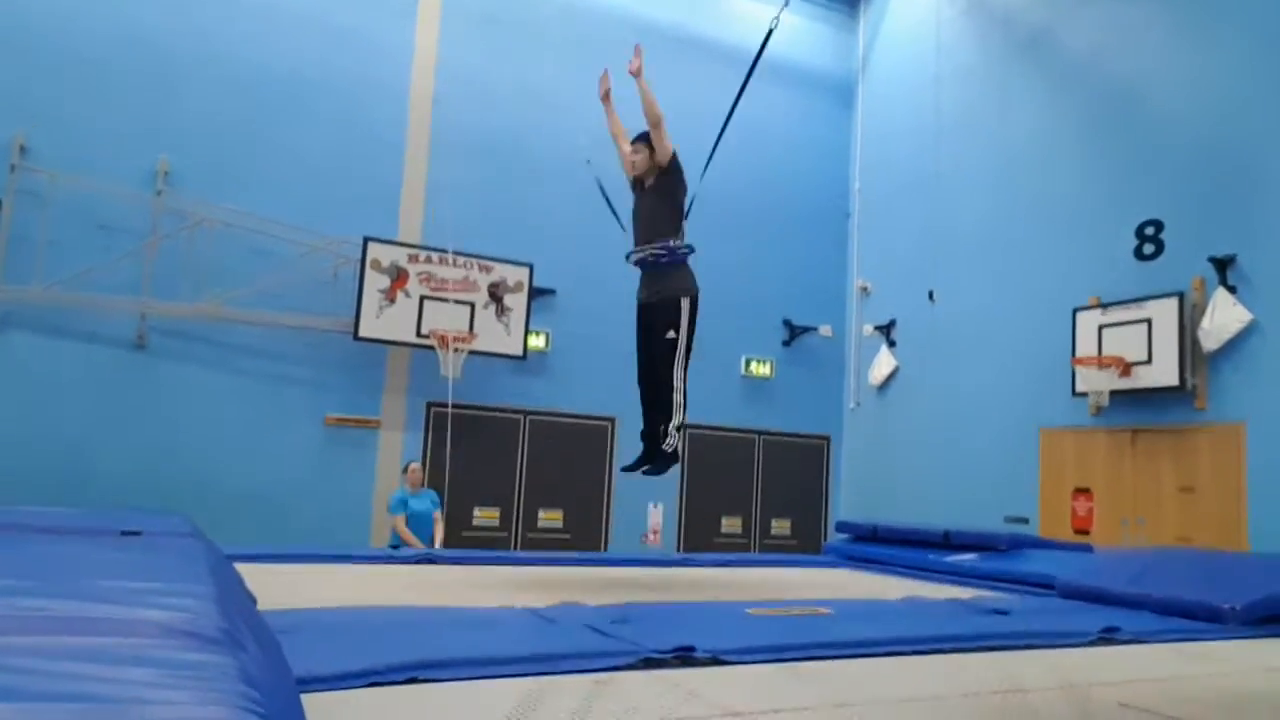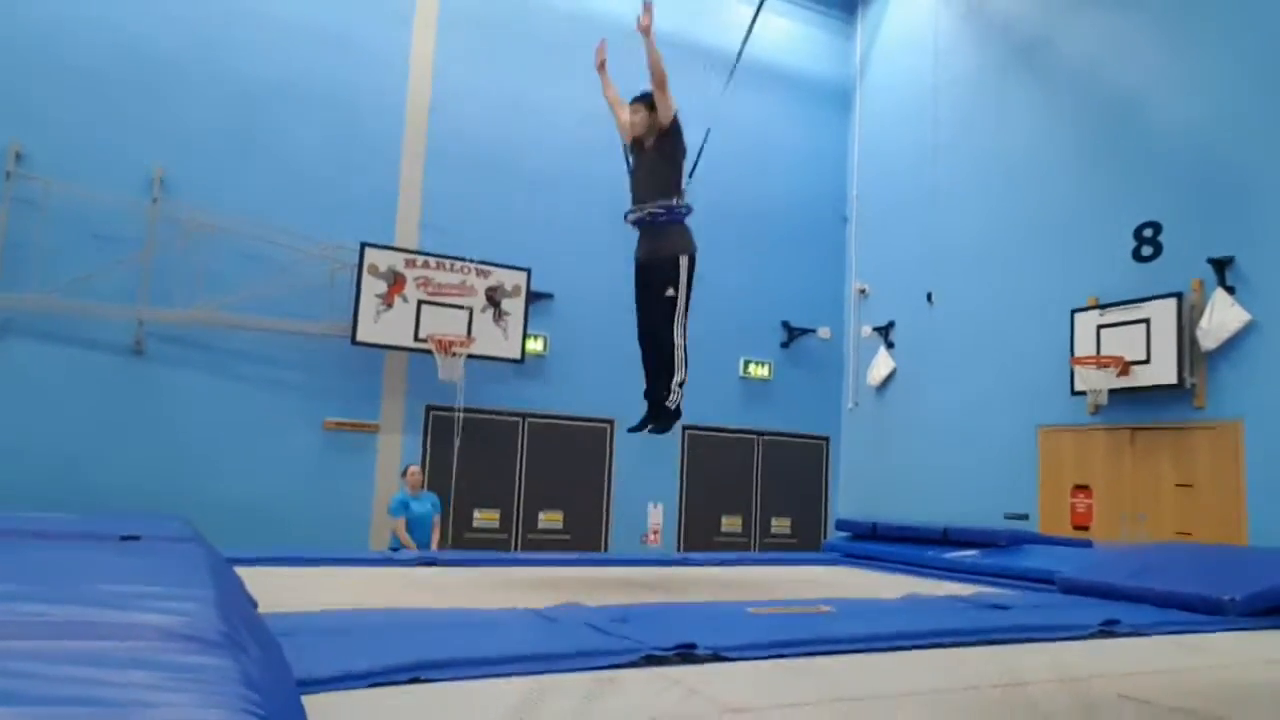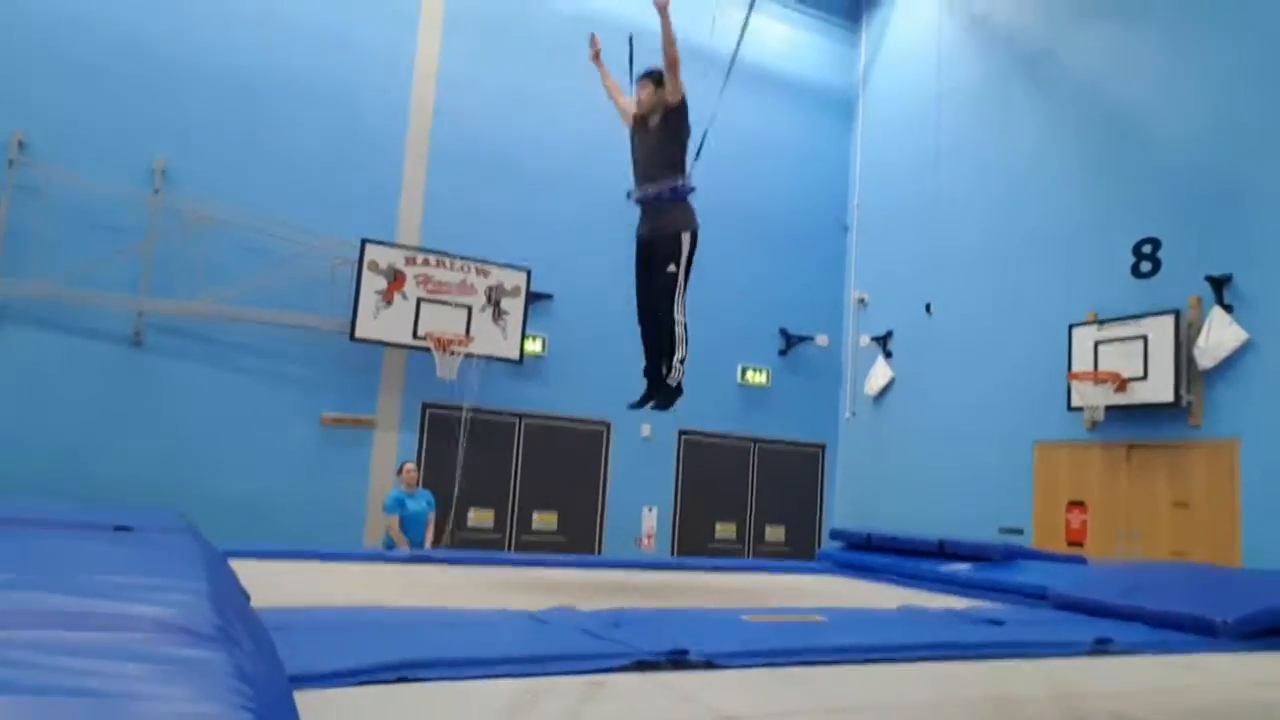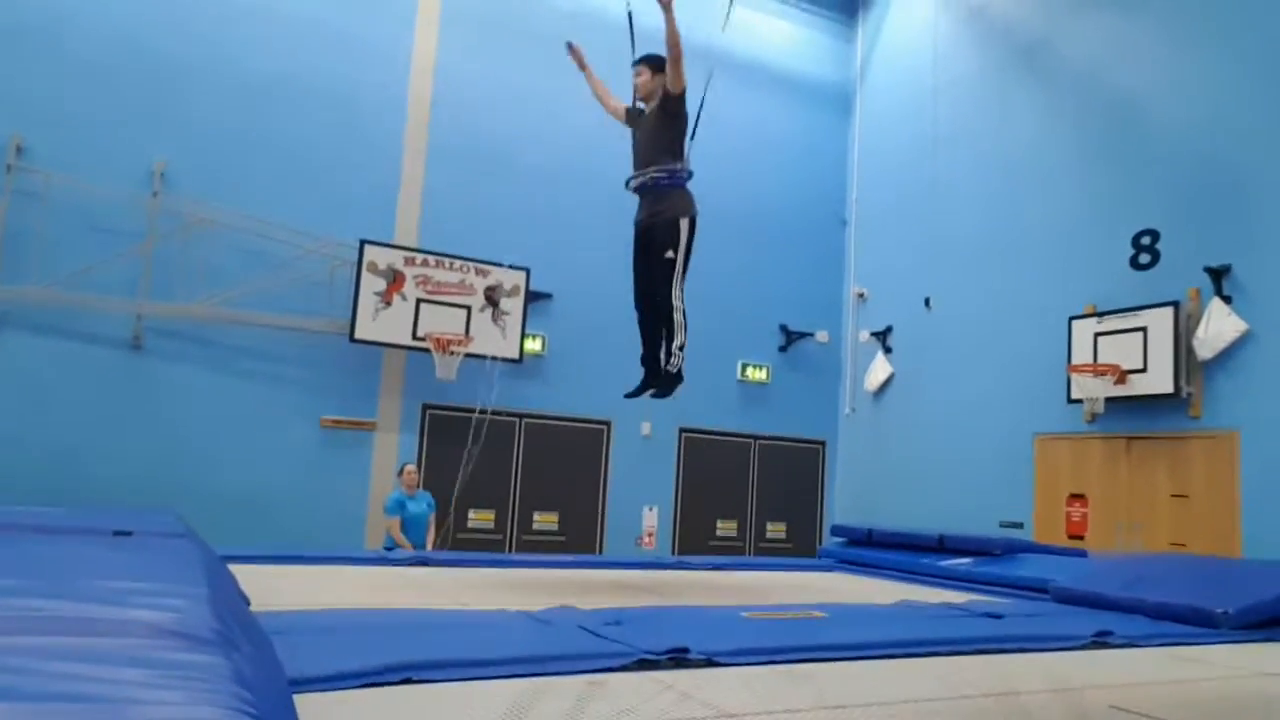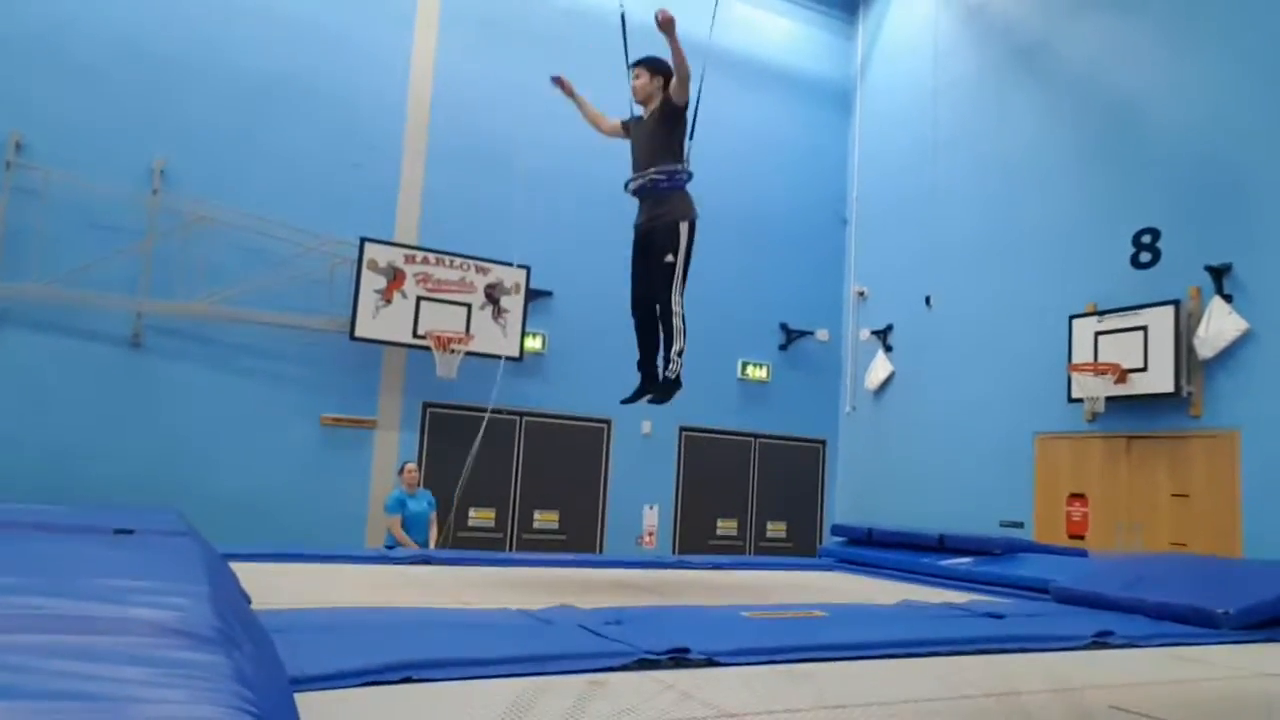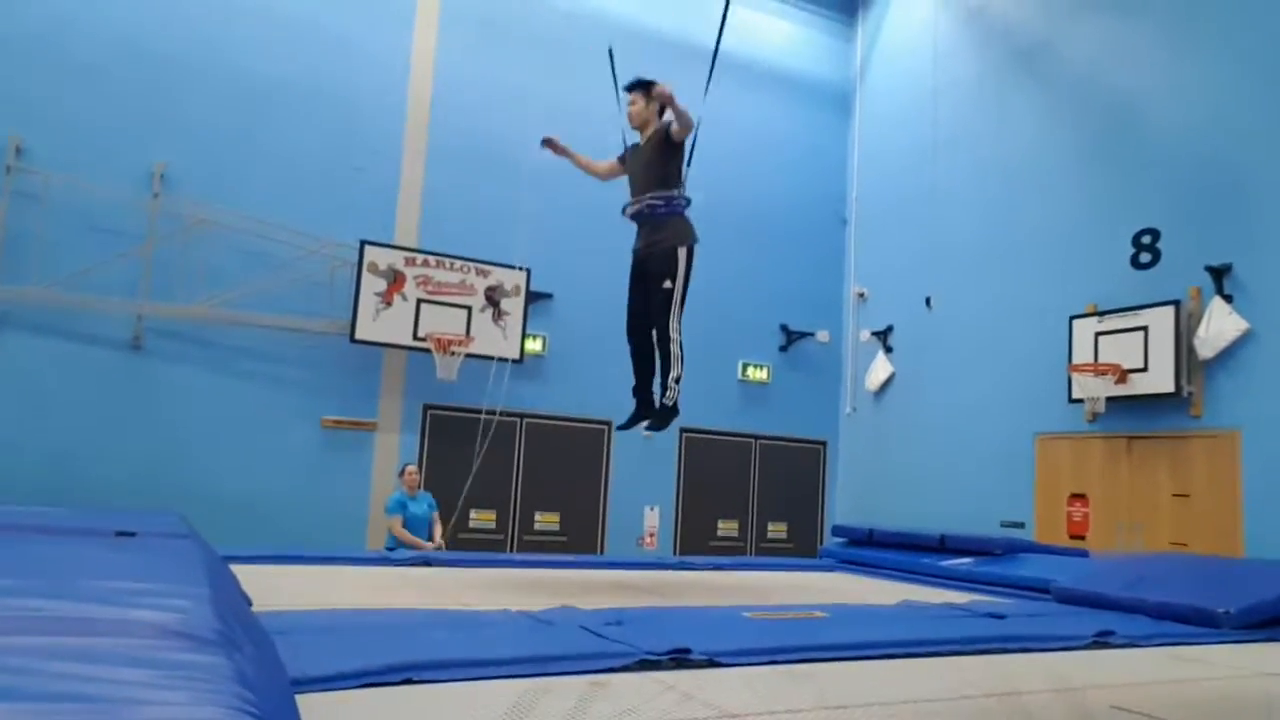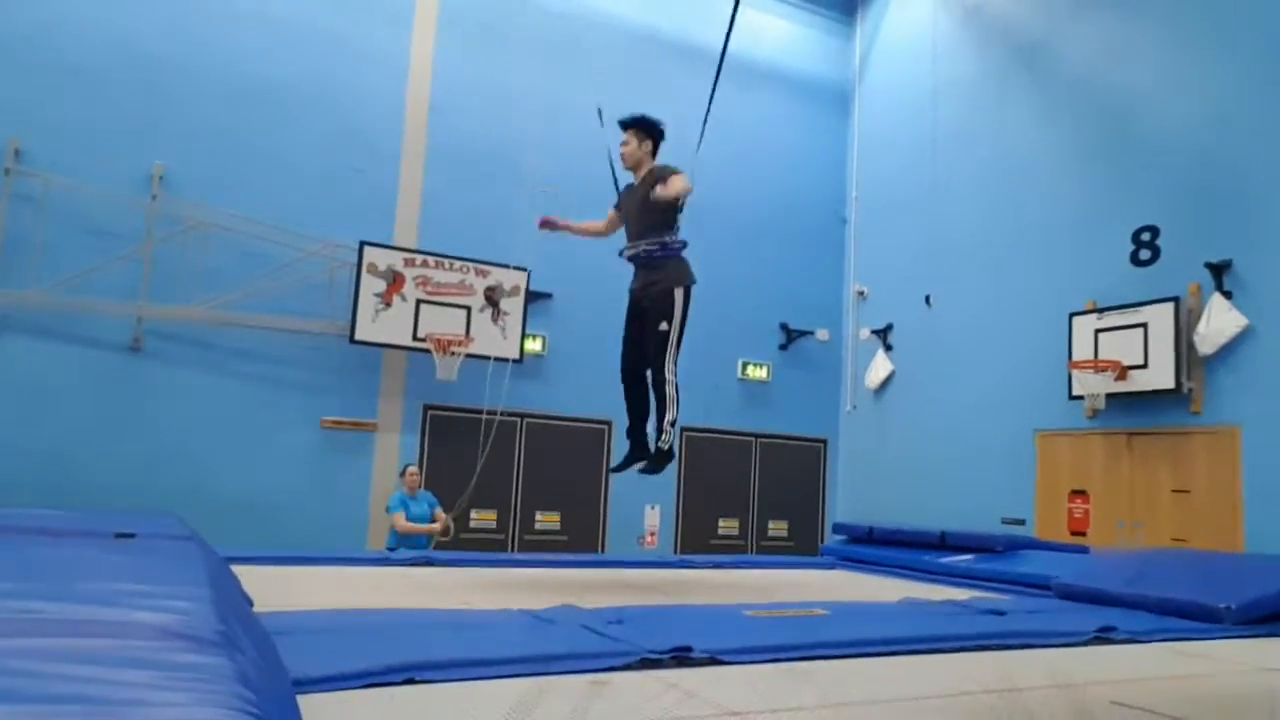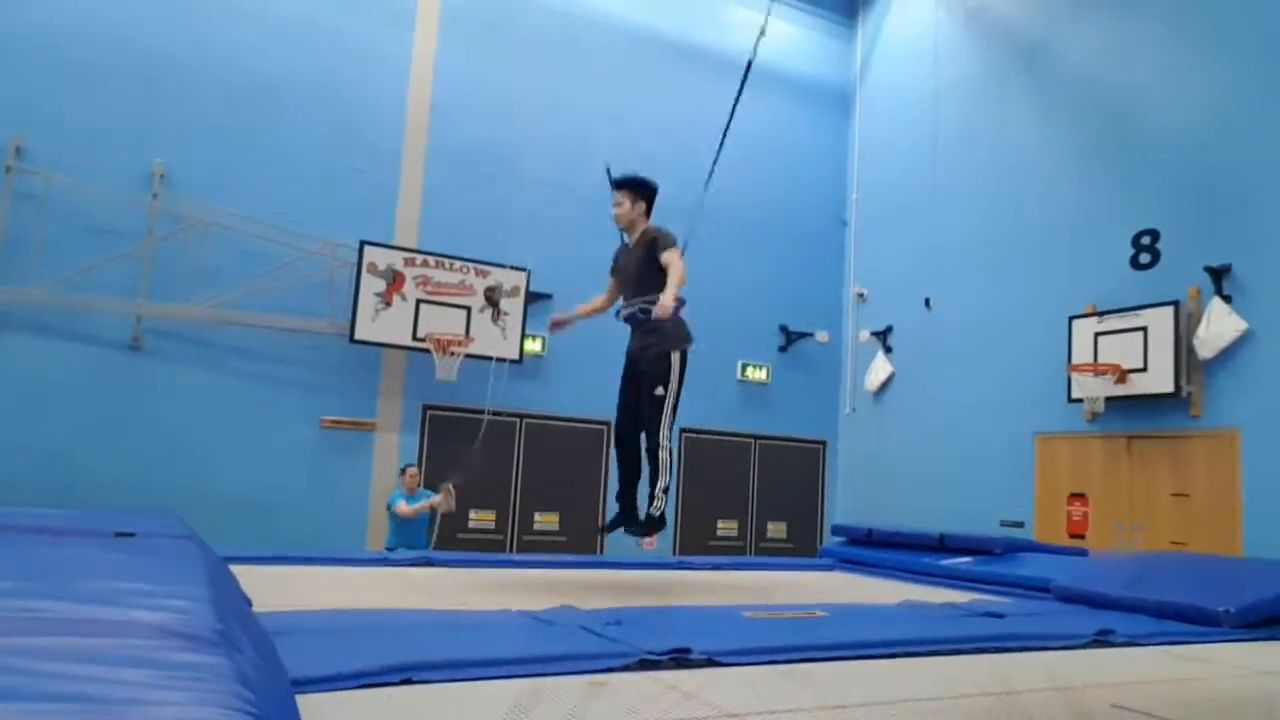
dt=0.1s
person 1, frame 1
left shoulder: (671, 180)
right shoulder: (640, 187)
left elbow: (658, 123)
right elbow: (620, 142)
left wrist: (639, 77)
right wrist: (606, 101)
left hip: (675, 289)
right hip: (649, 289)
left knee: (670, 370)
right knee: (648, 373)
left ankle: (670, 445)
right ankle: (651, 446)
person 1, frame 2
left shoulder: (670, 140)
right shoulder: (637, 148)
left elbow: (660, 83)
right elbow: (617, 108)
right wrist: (602, 72)
left hip: (673, 247)
right hip: (646, 248)
left knee: (670, 327)
right knee: (648, 331)
left ankle: (672, 401)
right ankle: (655, 402)
person 1, frame 3
left shoulder: (674, 118)
right shoulder: (640, 128)
left elbow: (672, 65)
right elbow: (618, 96)
right wrist: (599, 62)
left hip: (675, 224)
right hip: (648, 225)
left knee: (670, 306)
right knee: (647, 311)
left ankle: (673, 380)
right ankle: (654, 382)
person 1, frame 4
left shoulder: (672, 105)
right shoulder: (640, 116)
left elbow: (678, 64)
right elbow: (609, 103)
right wrist: (584, 67)
left hip: (674, 211)
right hip: (646, 213)
left knee: (671, 293)
right knee: (645, 298)
left ankle: (674, 366)
right ankle: (652, 371)
person 1, frame 5
left shoulder: (672, 110)
right shoulder: (638, 123)
left elbow: (683, 75)
right elbow: (604, 125)
left wrist: (670, 34)
right wrist: (573, 95)
left hip: (674, 214)
right hip: (646, 216)
left knee: (668, 297)
right knee: (641, 302)
left ankle: (671, 373)
right ankle: (648, 376)
person 1, frame 6
left shoulder: (668, 134)
right shoulder: (635, 151)
left elbow: (687, 125)
right elbow: (604, 171)
left wrist: (671, 102)
right wrist: (565, 152)
left hip: (672, 241)
right hip: (645, 243)
left knee: (666, 327)
right knee: (637, 329)
left ankle: (668, 404)
right ankle: (644, 405)
person 1, frame 7
left shoulder: (661, 178)
right shoulder: (629, 193)
left elbow: (684, 185)
right elbow: (605, 227)
left wrist: (671, 191)
right wrist: (563, 226)
left hip: (669, 282)
right hip: (641, 283)
left knee: (661, 368)
right knee: (631, 369)
left ankle: (664, 445)
right ankle: (637, 444)
person 1, frame 8
left shoulder: (657, 238)
right shoulder: (623, 252)
left elbow: (677, 267)
right elbow: (607, 297)
left wrist: (670, 292)
right wrist: (570, 317)
left hip: (665, 343)
right hip: (640, 344)
left knee: (657, 429)
right knee: (625, 430)
left ankle: (656, 512)
right ankle: (627, 508)
